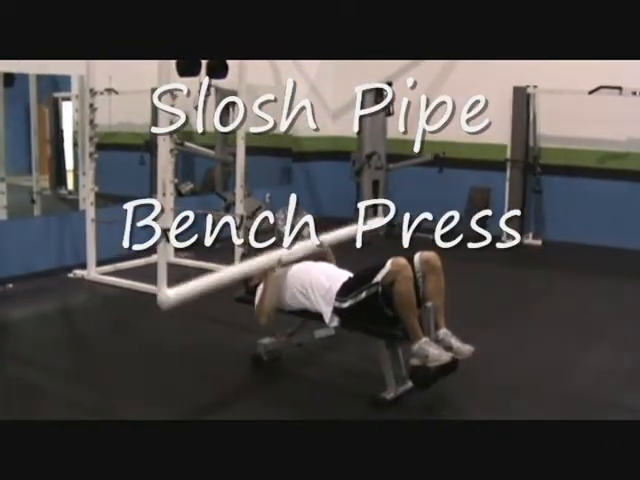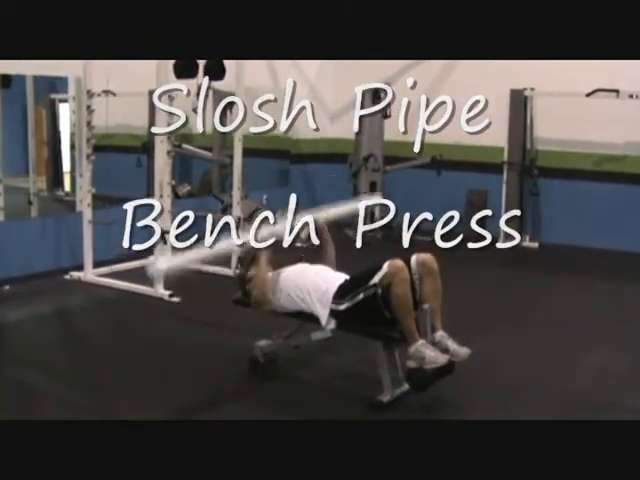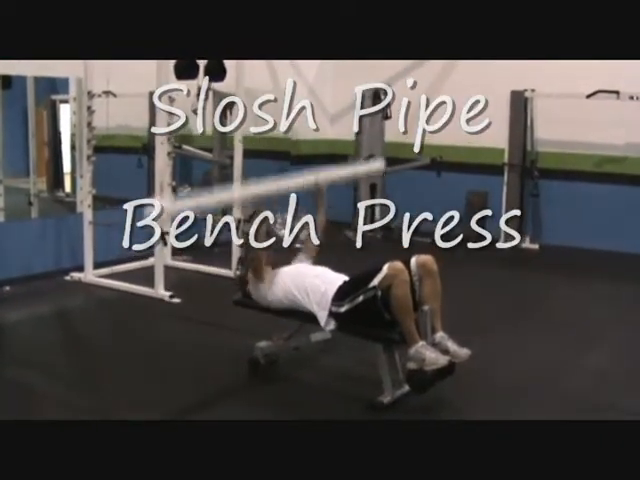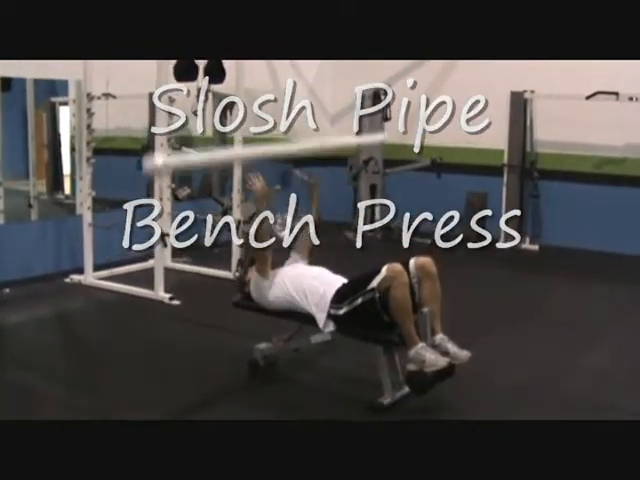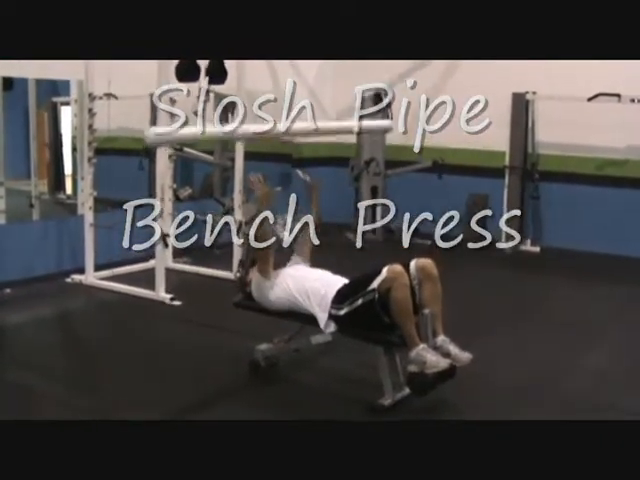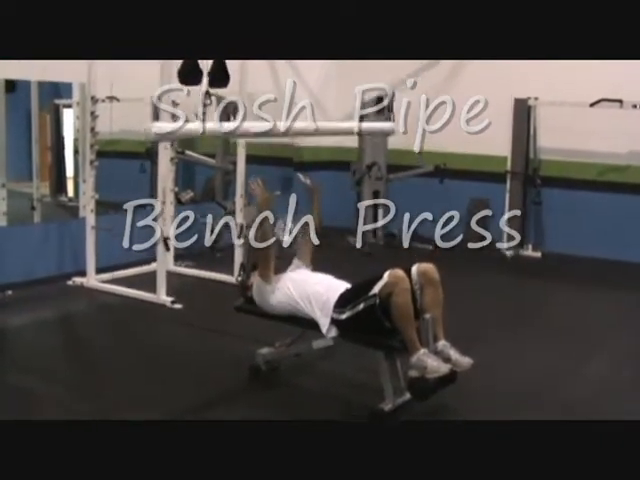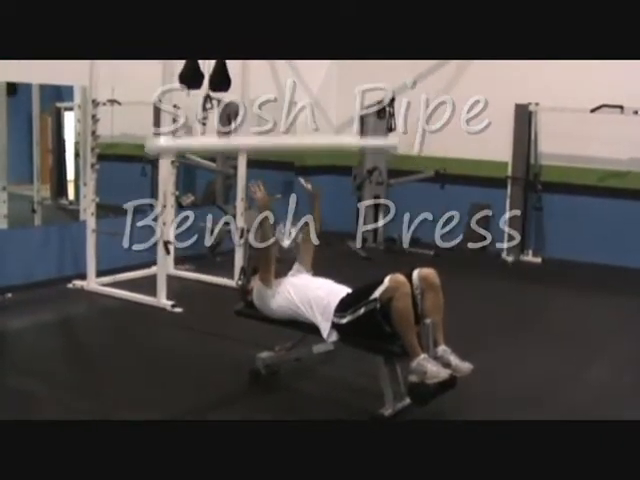
dt=0.1s
person 1, frame 1
left shoulder: (290, 273)
right shoulder: (265, 289)
right elbow: (263, 318)
left wrist: (326, 252)
right wrist: (269, 271)
left hip: (351, 284)
right hip: (341, 299)
left knee: (429, 259)
right knee: (398, 266)
left ankle: (441, 333)
right ankle: (419, 344)
person 1, frame 2
left shoulder: (286, 274)
right shoulder: (263, 287)
left elbow: (330, 266)
right elbow: (258, 297)
left wrist: (323, 231)
right wrist: (261, 254)
left hip: (348, 287)
right hip: (337, 302)
left knee: (426, 261)
right knee: (396, 268)
left ankle: (439, 337)
right ankle: (416, 349)
person 1, frame 3
left shoulder: (288, 272)
right shoulder: (263, 289)
right elbow: (256, 256)
left wrist: (321, 198)
left hip: (348, 289)
right hip: (337, 303)
left knee: (425, 263)
right knee: (396, 270)
left ankle: (439, 338)
right ankle: (416, 350)
person 1, frame 4
left shoulder: (290, 269)
right shoulder: (262, 288)
left elbow: (308, 232)
right elbow: (261, 247)
left wrist: (314, 189)
right wrist: (262, 201)
left hip: (347, 294)
right hip: (336, 305)
left knee: (425, 265)
right knee: (395, 272)
left ankle: (438, 340)
right ankle: (416, 353)
person 1, frame 5
left shoulder: (290, 272)
right shoulder: (264, 289)
left elbow: (307, 235)
right elbow: (263, 248)
left wrist: (313, 192)
right wrist: (264, 204)
left hip: (350, 296)
right hip: (337, 306)
left knee: (425, 267)
right knee: (395, 273)
left ankle: (439, 341)
right ankle: (417, 353)
person 1, frame 6
left shoulder: (292, 276)
right shoulder: (265, 294)
left elbow: (308, 237)
right elbow: (264, 251)
left wrist: (314, 196)
right wrist: (263, 209)
left hip: (351, 300)
right hip: (339, 311)
left knee: (427, 272)
right knee: (396, 278)
left ankle: (440, 346)
right ankle: (417, 358)
person 1, frame 7
left shoulder: (292, 280)
right shoulder: (265, 297)
left elbow: (308, 243)
right elbow: (265, 257)
left wrist: (314, 200)
right wrist: (264, 211)
left hip: (353, 305)
right hip: (339, 316)
left knee: (428, 277)
right knee: (397, 283)
left ankle: (441, 352)
right ankle: (418, 363)
